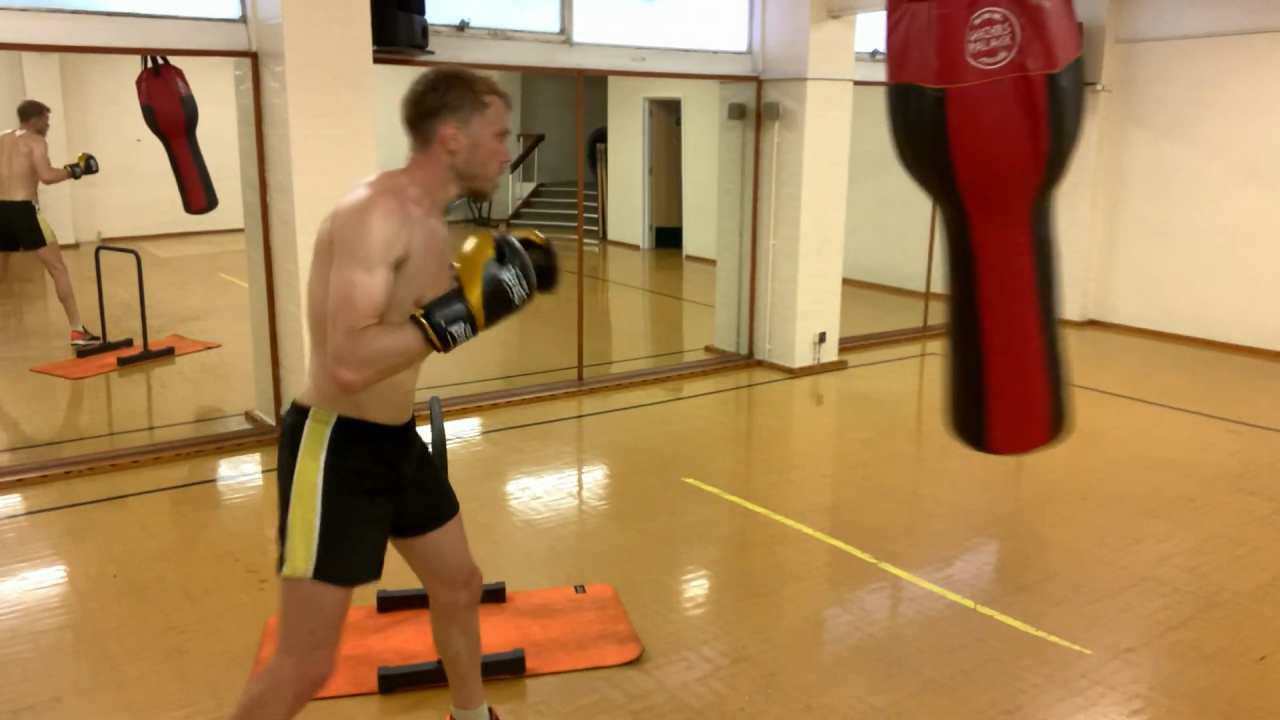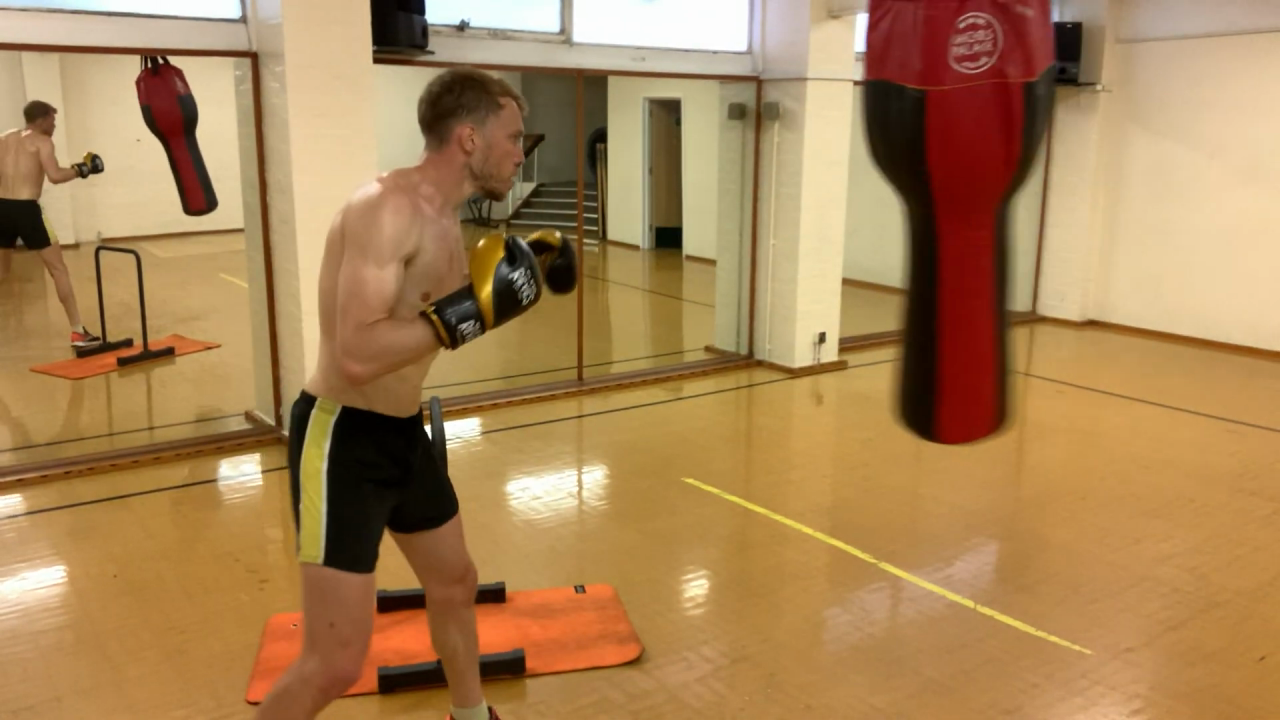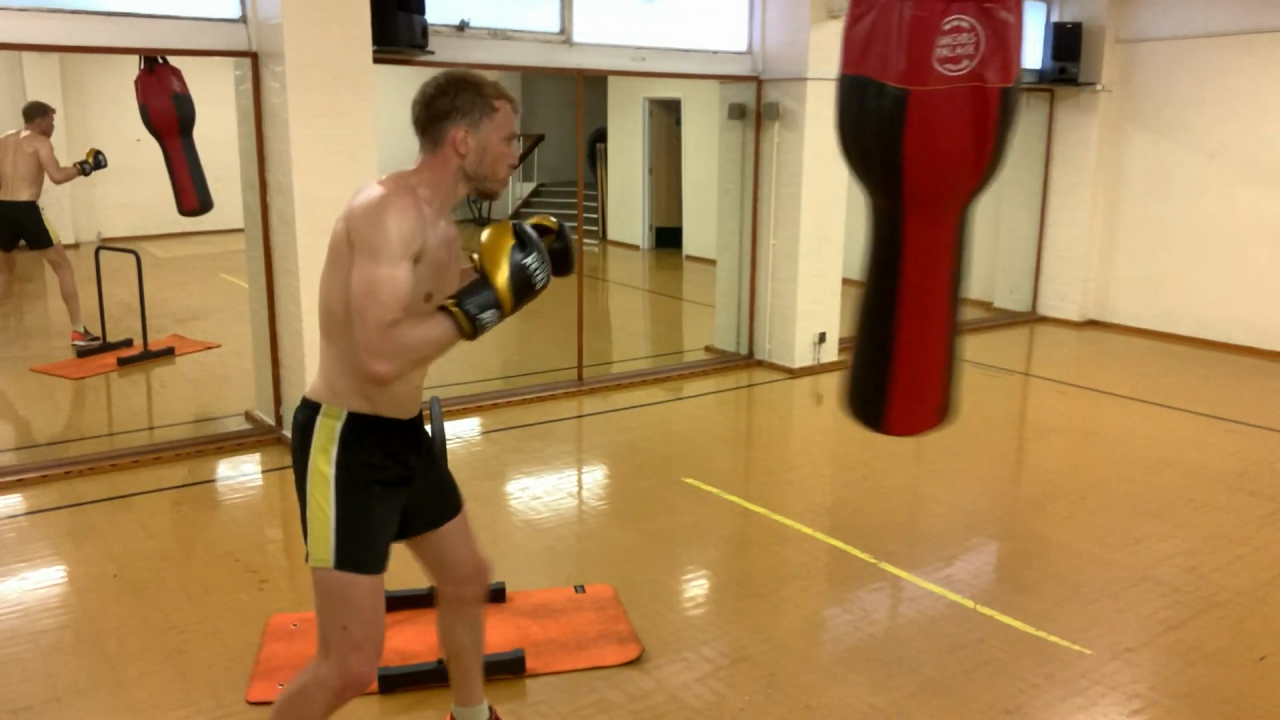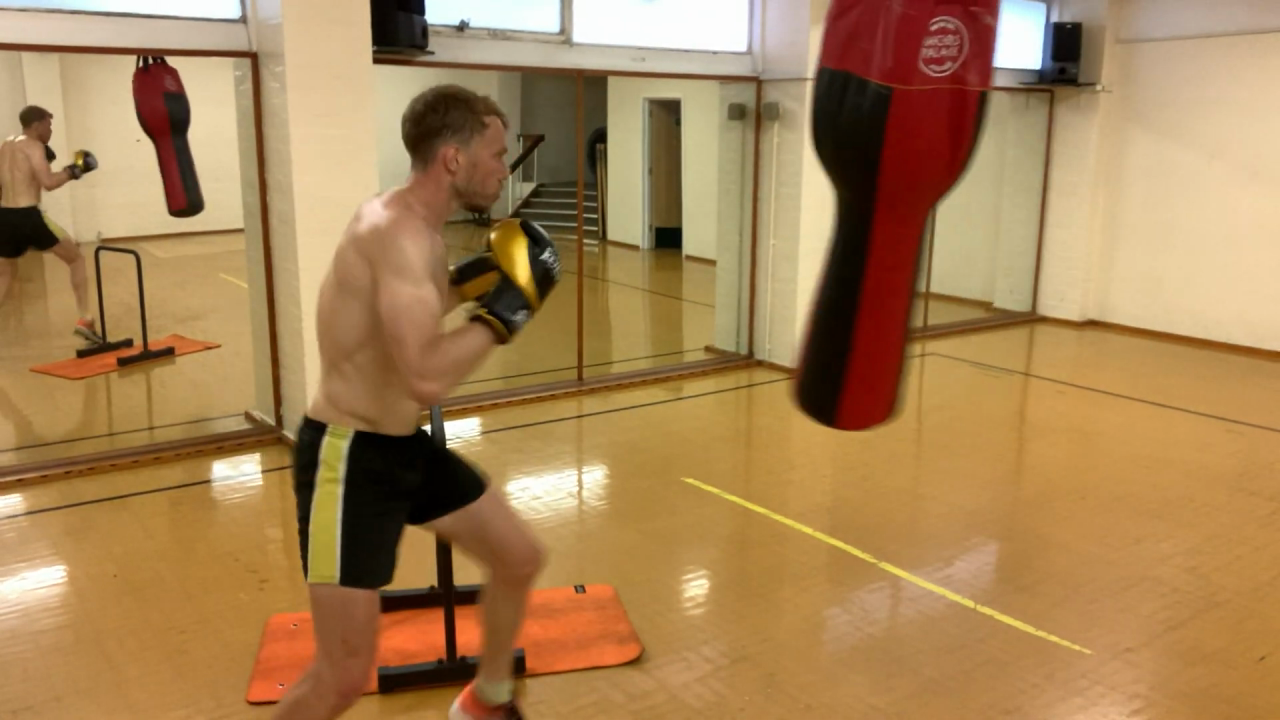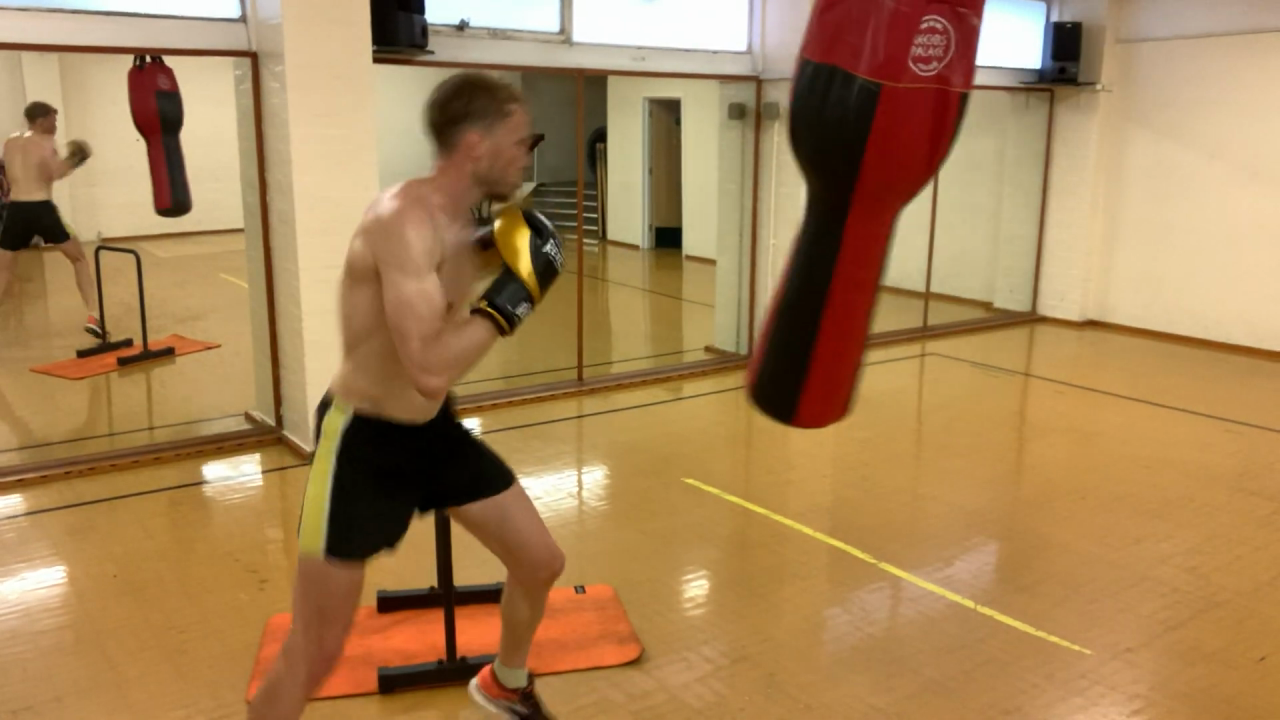
dt=0.1s
person 1, frame 1
left shoulder: (430, 217)
right shoulder: (376, 212)
right elbow: (348, 363)
left wrist: (487, 284)
right wrist: (463, 310)
left hip: (397, 440)
right hip: (335, 448)
left knee: (459, 585)
person 1, frame 2
left shoulder: (443, 216)
right shoulder: (388, 208)
right elbow: (357, 358)
left wrist: (520, 277)
right wrist: (469, 308)
left hip: (402, 432)
right hip: (340, 439)
left knee: (454, 582)
right knee: (335, 664)
person 1, frame 3
left shoulder: (435, 213)
right shoulder: (390, 209)
right elbow: (378, 358)
left wrist: (504, 277)
right wrist: (488, 298)
left hip: (404, 434)
right hip: (346, 443)
left knee: (468, 581)
right knee: (350, 667)
person 1, frame 4
left shoulder: (415, 221)
right shoulder: (395, 234)
right elbow: (429, 378)
left wrist: (473, 277)
right wrist: (513, 300)
left hip: (404, 444)
right hip: (350, 456)
left knee: (520, 557)
person 1, frame 5
left shoulder: (454, 214)
right shoulder: (407, 222)
right elbow: (430, 372)
left wrist: (491, 246)
right wrist: (514, 291)
left hip: (436, 431)
right hip: (362, 441)
left knee: (541, 562)
right knee: (314, 652)
person 2, frame 1
right shoulder: (35, 141)
right elbow: (47, 176)
right wrist: (76, 169)
right hip: (23, 210)
right knee: (58, 269)
right ankle: (77, 331)
person 2, frame 2
right shoulder: (42, 142)
right elbow: (55, 176)
right wrist: (83, 168)
right hip: (26, 209)
right knee: (58, 270)
right ankle: (77, 332)
person 2, frame 3
right shoulder: (40, 142)
right elbow: (57, 176)
right wrist: (86, 166)
right hip: (26, 210)
right knee: (64, 268)
right ankle: (78, 331)
person 2, frame 4
right shoulder: (34, 146)
right elbow: (47, 182)
right wrist: (75, 169)
right hip: (29, 216)
right knee: (76, 258)
right ankle: (85, 320)
person 2, frame 5
right shoulder: (44, 141)
right elbow: (56, 171)
right wrist: (74, 158)
right hip: (42, 210)
right knee: (79, 260)
right ankle: (93, 317)
